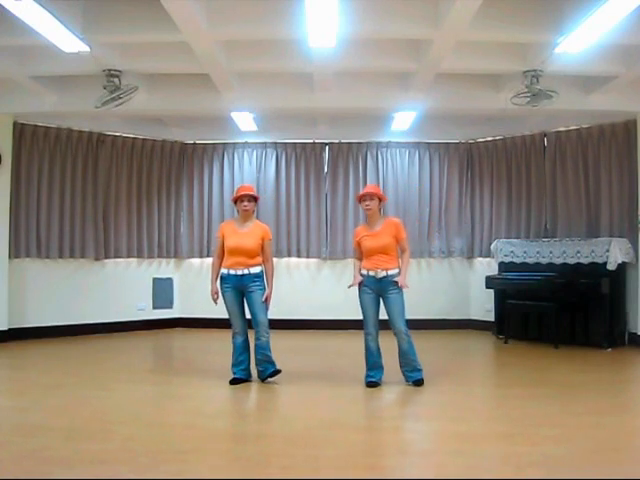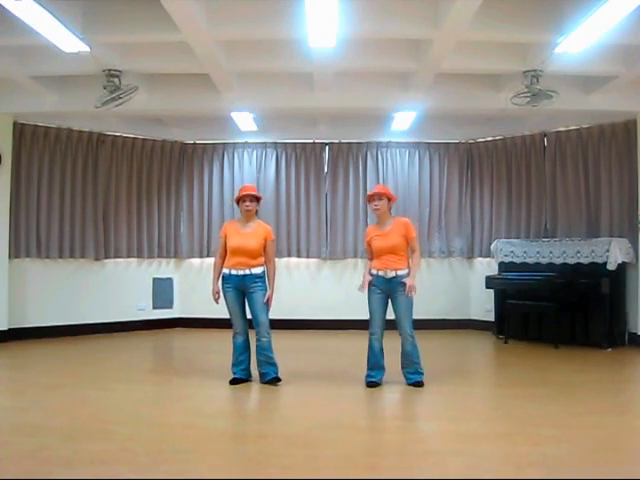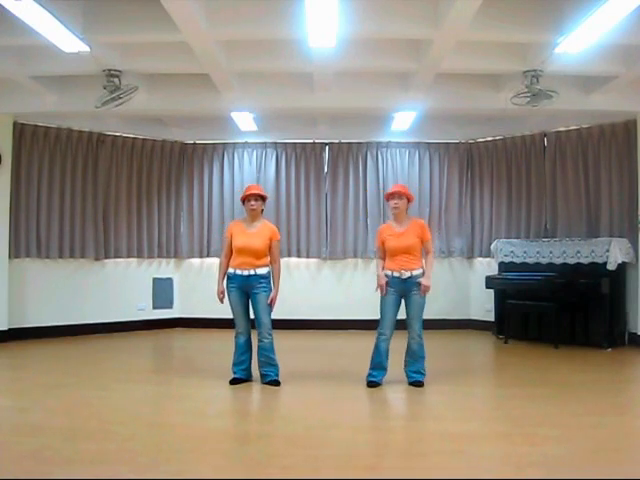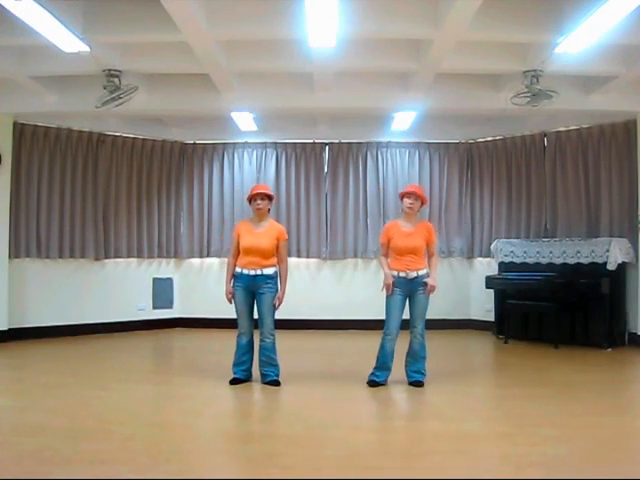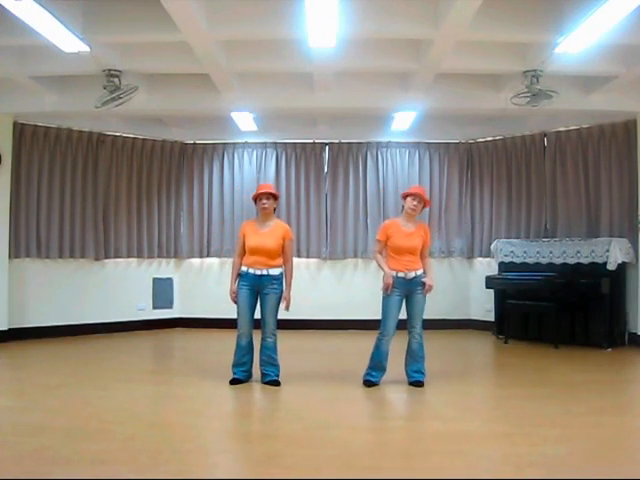
dt=0.3s
person 1, frame 1
left shoulder: (394, 224)
right shoulder: (359, 231)
left elbow: (405, 251)
left wrist: (403, 275)
right wrist: (356, 274)
left hip: (391, 280)
right hip: (368, 282)
left knee: (400, 328)
right knee: (370, 330)
left ankle: (413, 373)
right ankle: (373, 374)
person 1, frame 2
left shoulder: (404, 224)
right shoulder: (370, 231)
left elbow: (415, 251)
left wrist: (412, 276)
right wrist: (366, 275)
left hip: (400, 280)
right hip: (378, 281)
left knee: (406, 330)
right knee: (375, 330)
left ankle: (413, 374)
right ankle: (374, 374)
person 1, frame 3
left shoulder: (419, 225)
right shoulder: (383, 230)
left elbow: (429, 253)
left wrist: (427, 276)
right wrist: (380, 274)
left hip: (415, 280)
right hip: (392, 281)
left knee: (415, 330)
right knee: (384, 330)
left ankle: (415, 374)
right ankle: (376, 374)
person 1, frame 4
left shoulder: (426, 228)
right shoulder: (390, 227)
left elbow: (432, 255)
right elbow: (383, 255)
left wrist: (432, 276)
right wrist: (386, 273)
left hip: (420, 281)
right hip: (397, 281)
left knee: (418, 330)
right knee: (390, 330)
left ankle: (416, 374)
right ankle: (380, 374)
person 1, frame 5
left shoulder: (423, 229)
right shoulder: (388, 226)
right elbow: (377, 253)
left wrist: (429, 276)
right wrist: (386, 271)
left hip: (417, 281)
right hip: (395, 282)
left knee: (416, 330)
right knee: (387, 330)
left ankle: (416, 374)
right ankle: (374, 374)
person 2, frame 1
left shoulder: (263, 229)
right shoulder: (224, 227)
left elbow: (268, 261)
right elbow: (217, 257)
left wrist: (269, 287)
right wrist: (213, 283)
left hip: (254, 279)
right hip: (229, 280)
left knee: (261, 325)
right knee: (238, 329)
left ankle: (266, 368)
right ankle: (241, 372)
person 2, frame 2
left shoulder: (265, 230)
right shoulder: (227, 227)
left elbow: (270, 261)
right elbow: (220, 257)
left wrist: (271, 288)
right wrist: (215, 283)
left hip: (256, 279)
right hip: (231, 280)
left knee: (263, 326)
right knee: (238, 329)
left ankle: (268, 372)
right ankle: (241, 372)
person 2, frame 3
left shoulder: (271, 230)
right shoulder: (233, 227)
left elbow: (275, 262)
right elbow: (225, 257)
left wrist: (275, 288)
right wrist: (220, 283)
left hip: (260, 280)
right hip: (236, 280)
left knee: (265, 329)
right knee: (241, 329)
left ankle: (269, 374)
right ankle: (241, 372)
person 2, frame 4
left shoulder: (278, 229)
right shoulder: (241, 227)
left elbow: (282, 262)
right elbow: (233, 257)
left wrist: (282, 289)
right wrist: (228, 283)
left hip: (267, 280)
right hip: (242, 279)
left knee: (267, 329)
right knee: (244, 329)
left ankle: (270, 374)
right ankle: (241, 372)
person 2, frame 5
left shoulder: (284, 229)
right shoulder: (246, 227)
left elbow: (288, 261)
right elbow: (238, 257)
left wrist: (288, 289)
right wrist: (233, 283)
left hip: (272, 280)
right hip: (247, 278)
left knee: (269, 330)
right knee: (243, 329)
left ankle: (270, 374)
right ankle: (241, 372)
